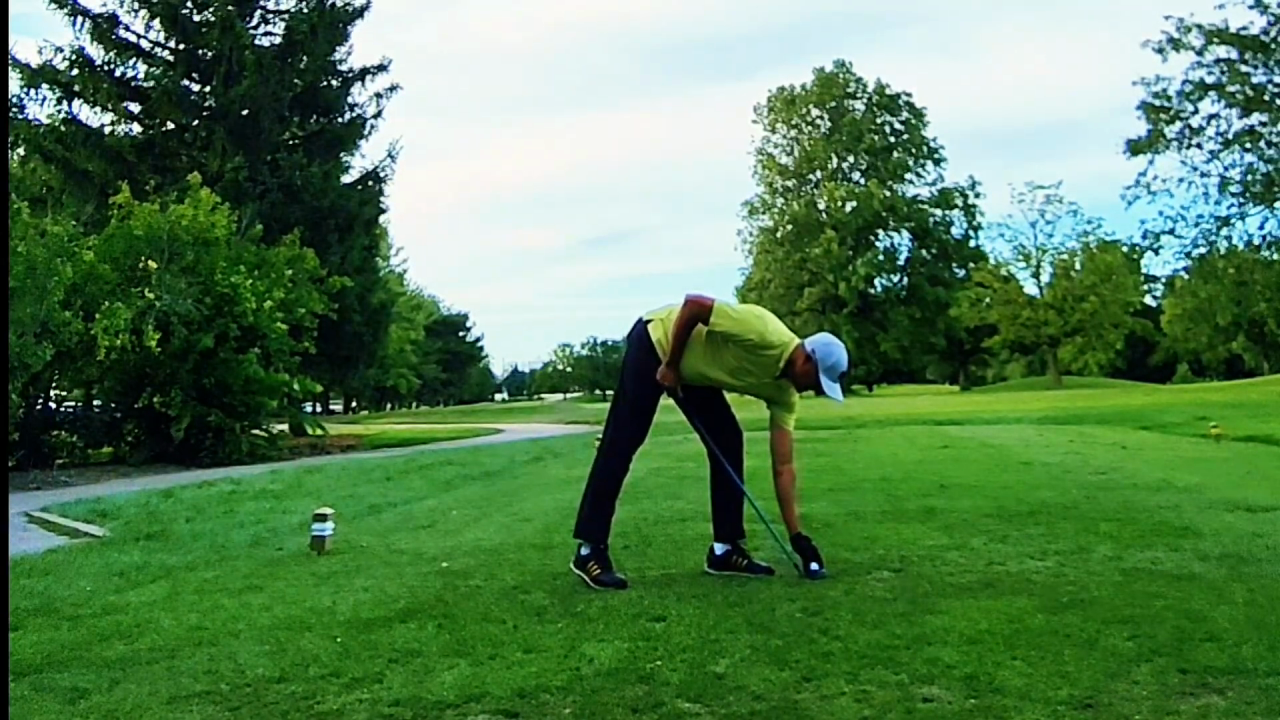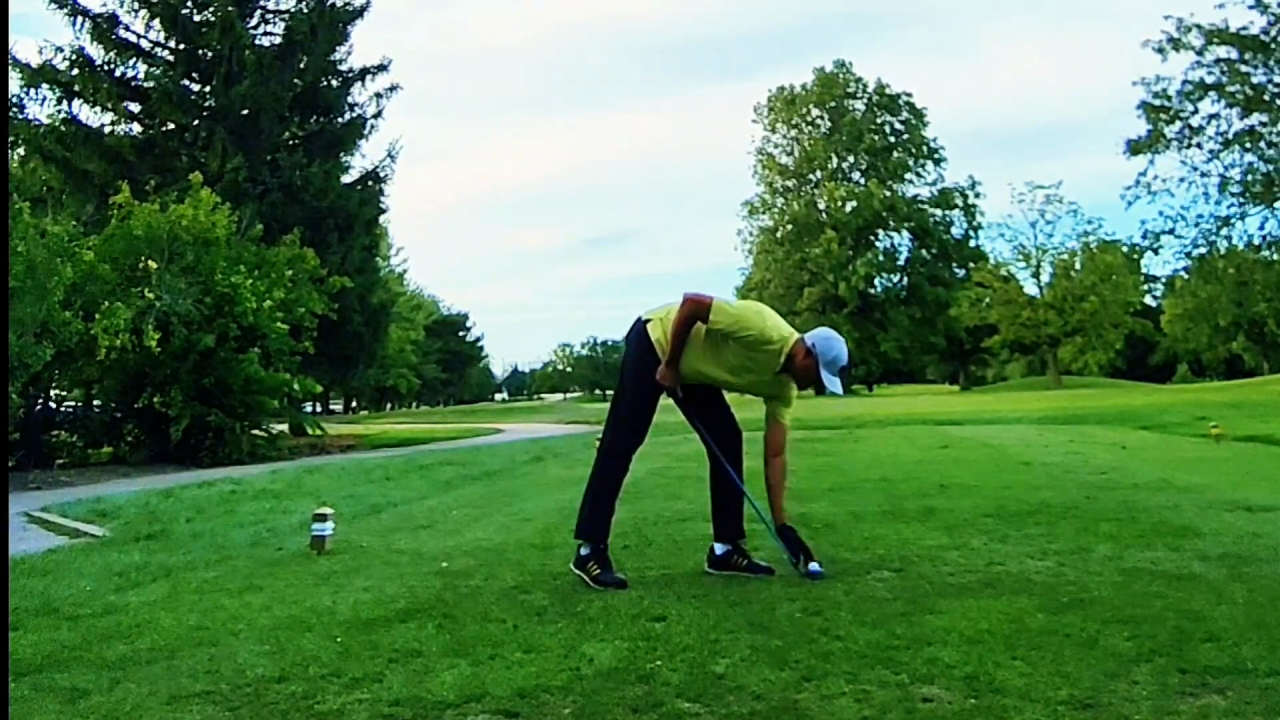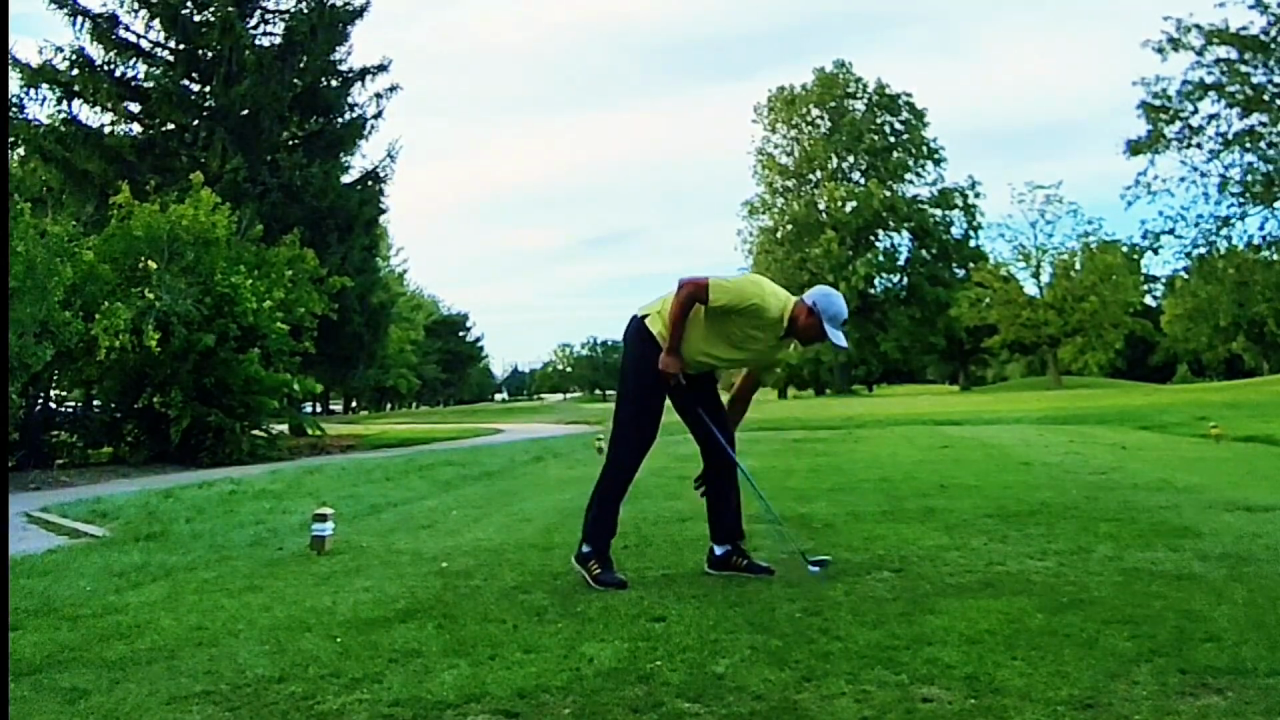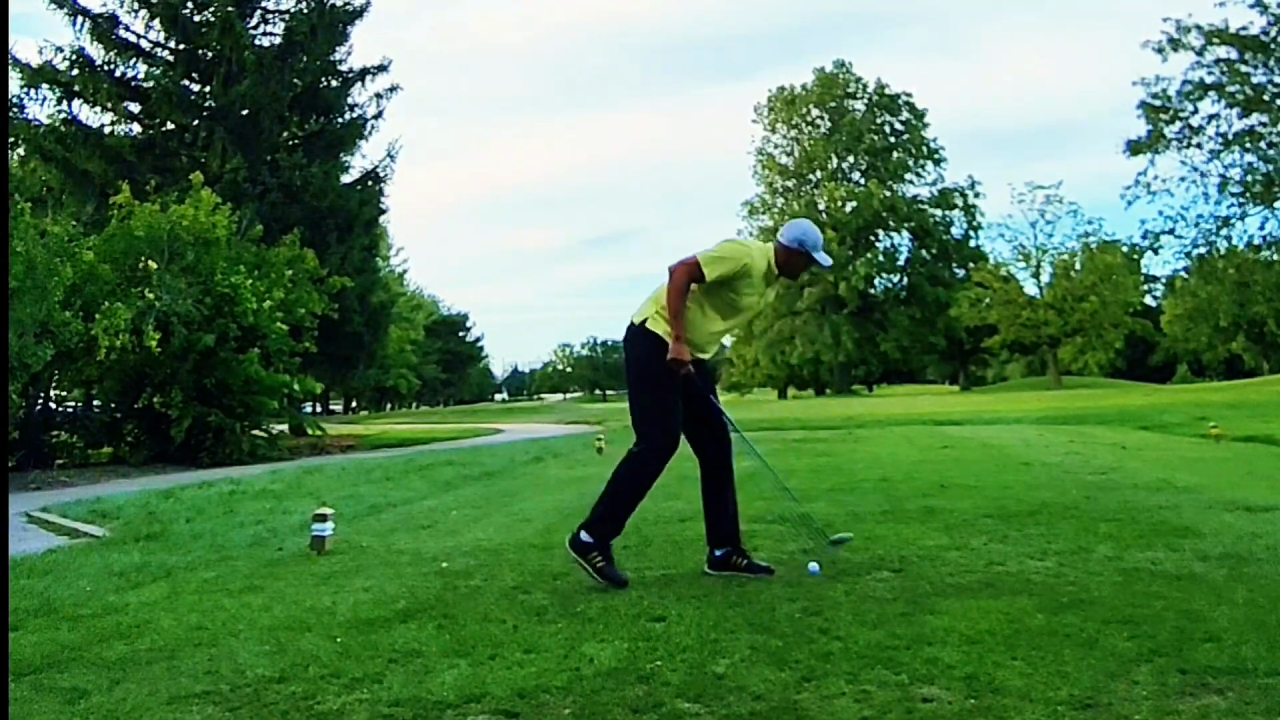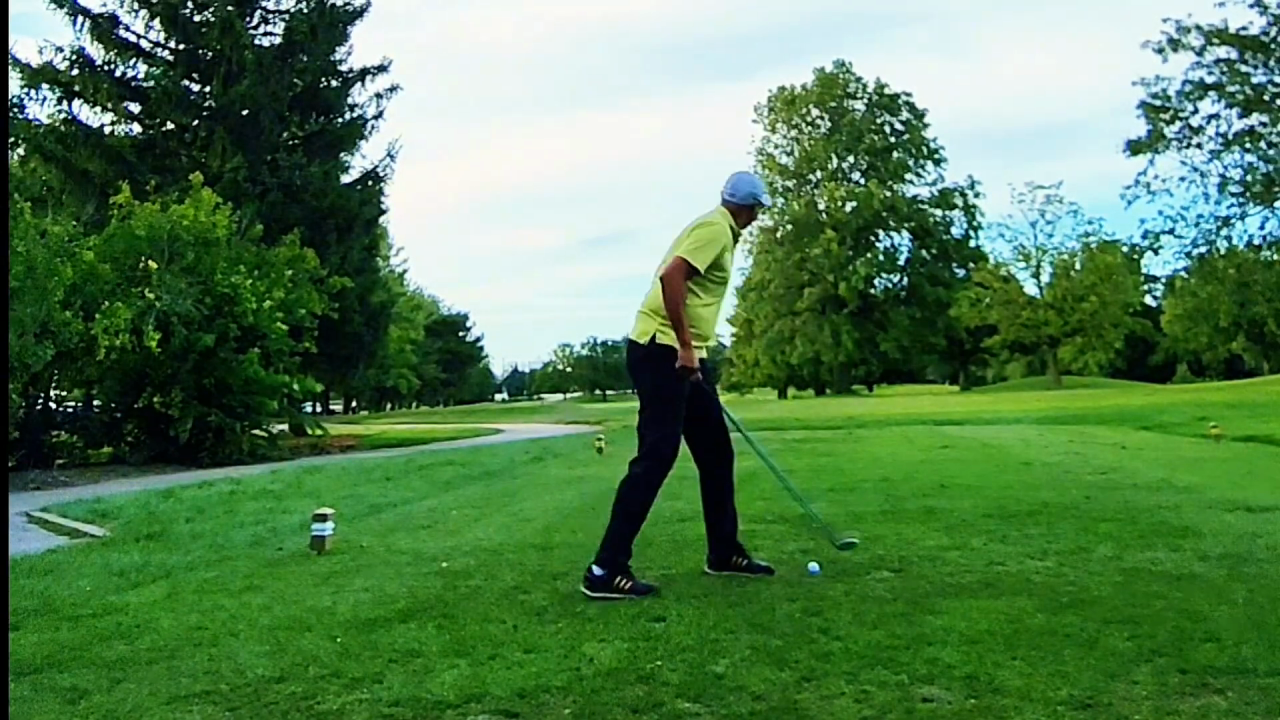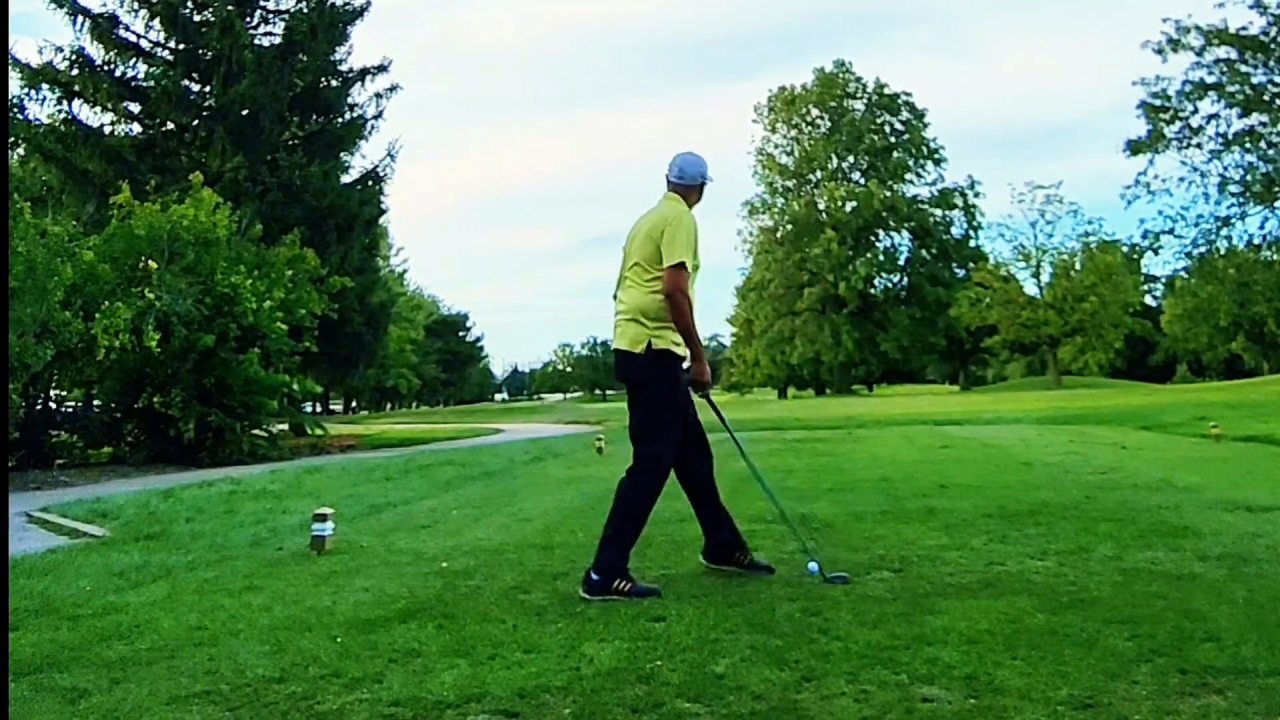
dt=0.2s
person 1, frame 1
left shoulder: (783, 389)
right shoulder: (762, 332)
left elbow: (783, 465)
right elbow: (692, 304)
left wrist: (796, 534)
right wrist: (670, 365)
left hip: (694, 370)
right hip: (656, 341)
left knee: (728, 442)
right knee: (621, 445)
left ankle: (725, 548)
right ankle: (590, 550)
person 1, frame 2
left shoulder: (782, 383)
right shoulder: (762, 328)
left elbow: (775, 456)
right elbow: (690, 302)
left wrist: (782, 525)
right wrist: (669, 365)
right hip: (654, 341)
left knee: (727, 442)
right knee: (621, 445)
left ankle: (725, 548)
right ankle: (590, 550)
person 1, frame 3
left shoulder: (782, 346)
right shoulder: (760, 297)
left elbow: (744, 393)
right elbow: (687, 287)
left wrist: (716, 461)
right wrist: (671, 353)
left hip: (693, 362)
right hip: (653, 336)
left knee: (720, 443)
right knee: (631, 443)
left ankle: (725, 548)
right ankle: (592, 549)
person 1, frame 4
left shoulder: (769, 286)
right shoulder: (745, 256)
right elbow: (680, 271)
right wrist: (677, 342)
left hip: (689, 353)
right hip: (655, 337)
left knee: (717, 445)
right knee: (658, 442)
left ankle: (724, 549)
right ankle: (592, 538)
person 1, frame 5
left shoulder: (725, 235)
right shoulder: (715, 228)
right elbow: (670, 276)
right wrist: (685, 348)
left hip: (683, 353)
right hip: (661, 347)
left knee: (717, 449)
right knee: (658, 454)
left ankle: (724, 550)
right ankle: (607, 568)
person 1, frame 6
left shoulder: (650, 218)
right shoulder: (679, 219)
right elbow: (674, 289)
right wrist: (698, 356)
left hip: (643, 347)
right hip: (653, 349)
left knee: (692, 451)
right knee: (653, 461)
left ankle: (723, 545)
right ankle: (605, 572)
